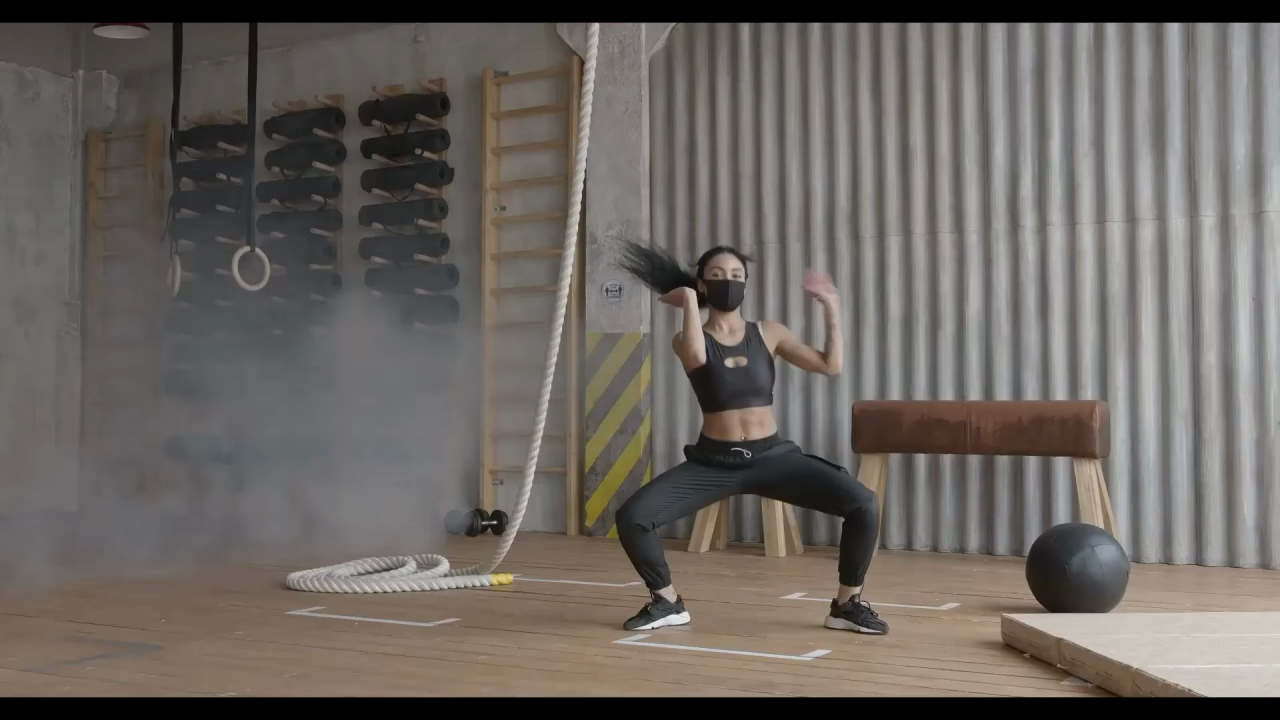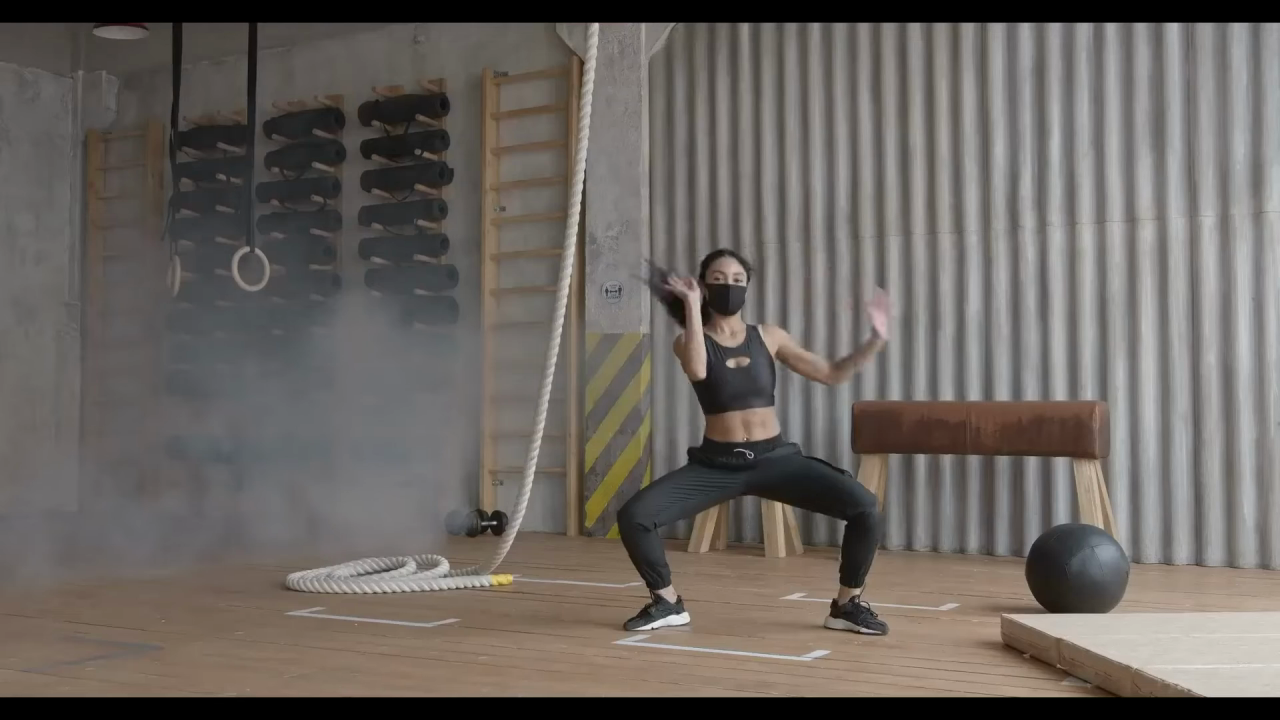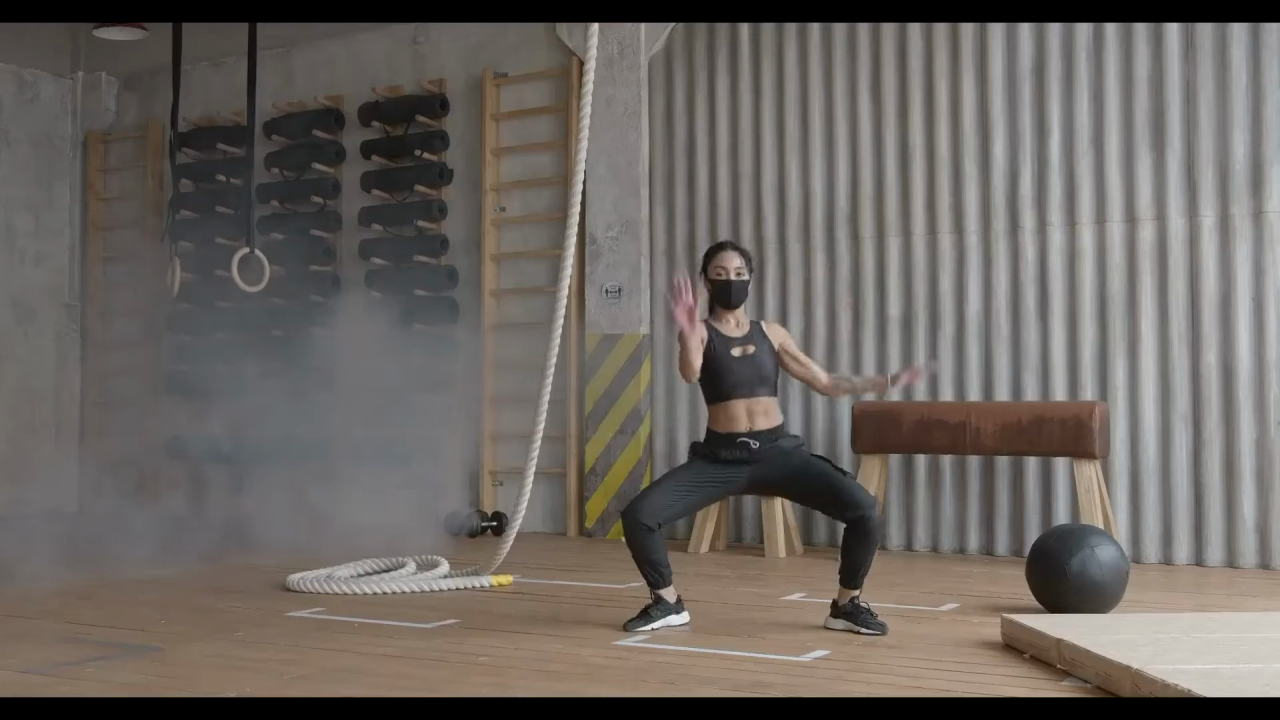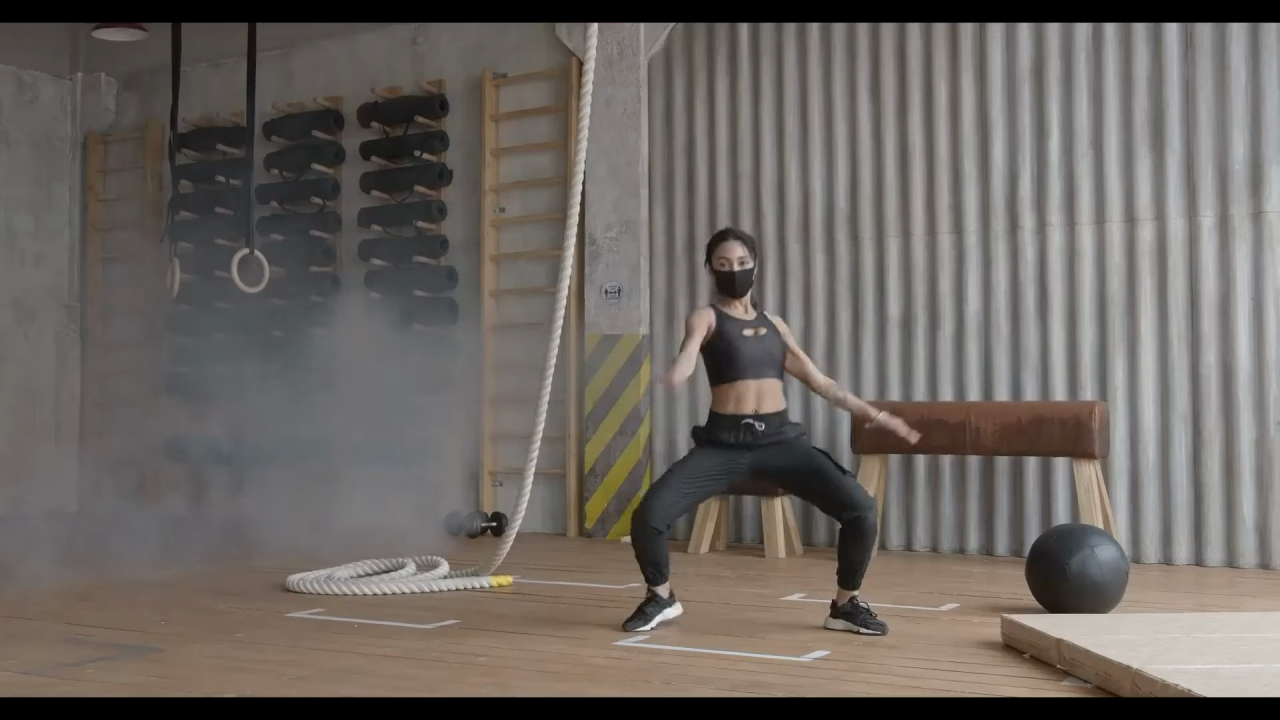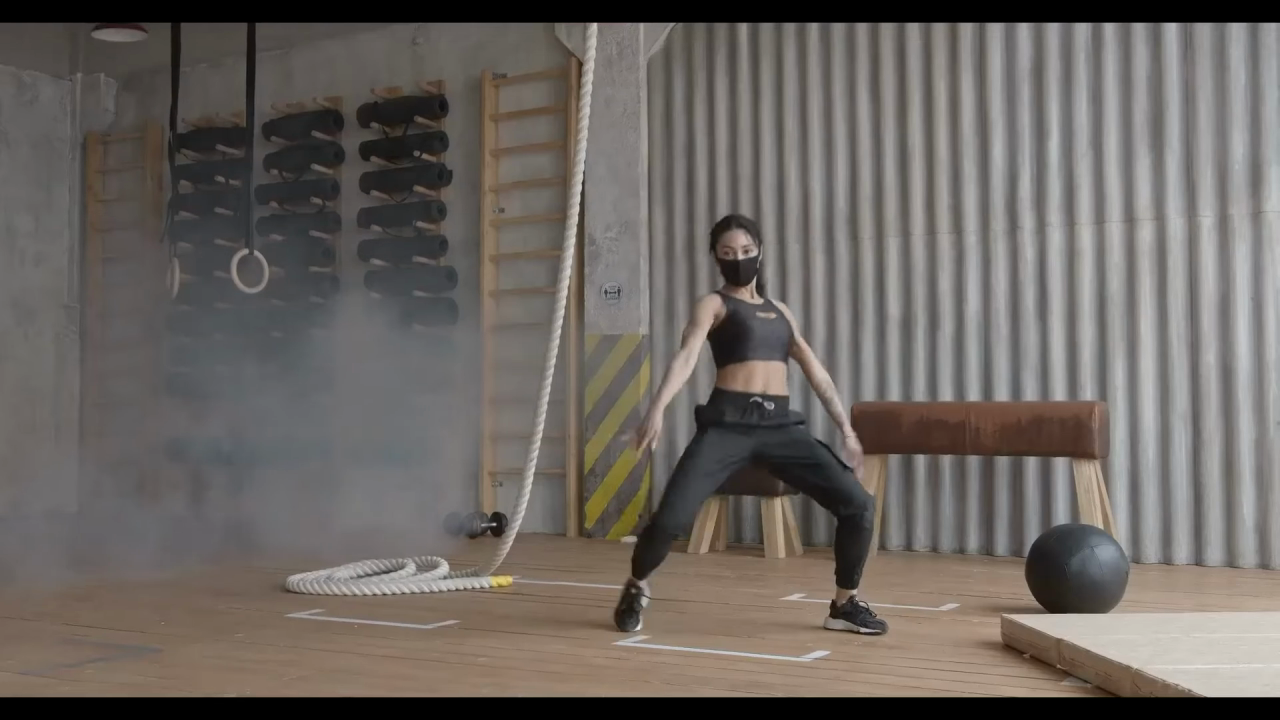
dt=0.1s
person 1, frame 1
left shoulder: (768, 333)
right shoulder: (686, 338)
left elbow: (830, 366)
right elbow: (699, 358)
left wrist: (832, 309)
right wrist: (689, 304)
left hip: (771, 457)
right hip: (713, 461)
left knee: (863, 504)
right knee: (631, 517)
left ankle: (846, 604)
right ankle: (668, 602)
person 1, frame 2
left shoulder: (770, 337)
right shoulder: (688, 342)
left elbow: (832, 374)
right elbow: (698, 371)
left wrist: (876, 340)
right wrist: (692, 306)
left hip: (774, 458)
right hip: (716, 463)
left knee: (865, 508)
right knee: (633, 516)
left ankle: (846, 604)
right ankle: (668, 602)
person 1, frame 3
left shoulder: (771, 333)
right shoulder: (699, 333)
left elbow: (822, 381)
right elbow: (691, 373)
left wrist: (885, 382)
right wrist: (686, 327)
left hip: (778, 451)
right hip: (721, 457)
left knee: (864, 510)
right knee: (638, 516)
left ankle: (846, 604)
right ankle: (668, 601)
person 1, frame 4
left shoulder: (774, 325)
right shoulder: (705, 318)
left elbow: (818, 381)
right elbow: (686, 361)
left wrist: (871, 413)
right wrist: (675, 373)
left hip: (781, 440)
right hip: (722, 442)
left knee: (862, 511)
right knee: (649, 516)
left ankle: (845, 604)
right ankle: (661, 596)
person 1, frame 5
left shoulder: (783, 311)
right shoulder: (713, 305)
left elbow: (816, 373)
right elbow: (685, 358)
left wrist: (846, 429)
right wrist: (655, 411)
left hip: (781, 425)
right hip: (728, 423)
left knee: (857, 504)
right knee: (670, 517)
left ankle: (845, 604)
right ankle: (636, 587)
